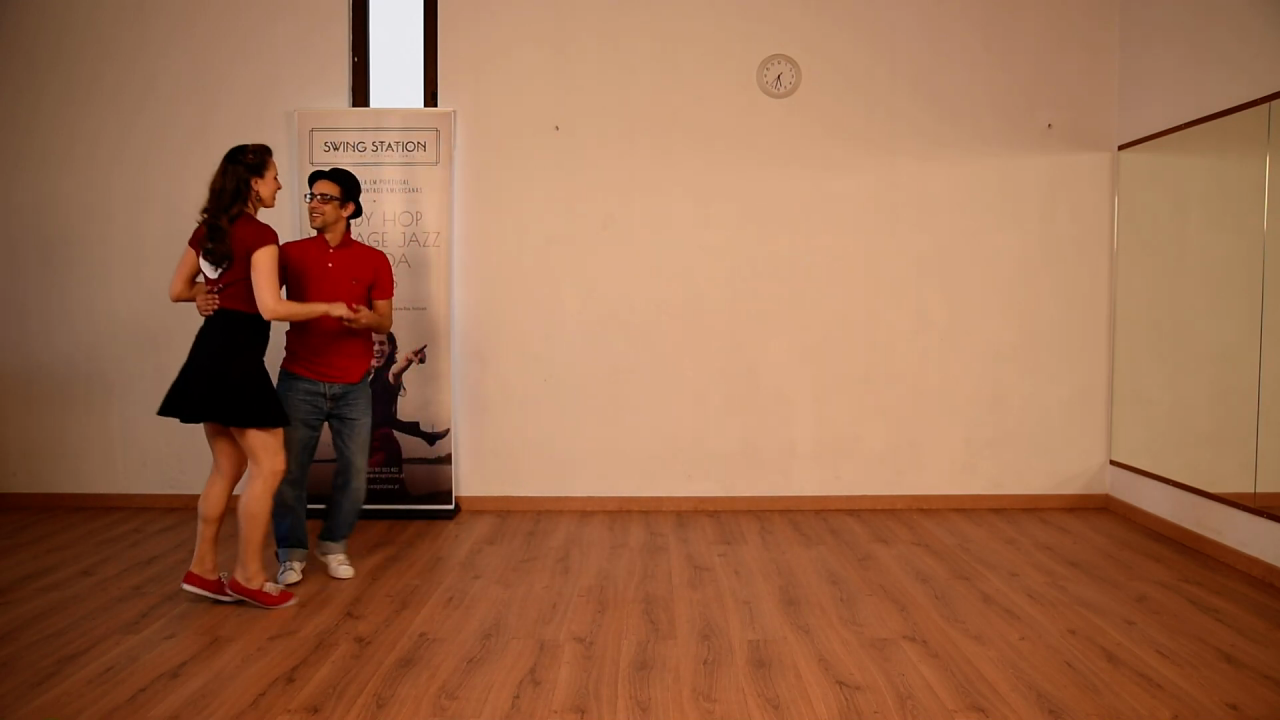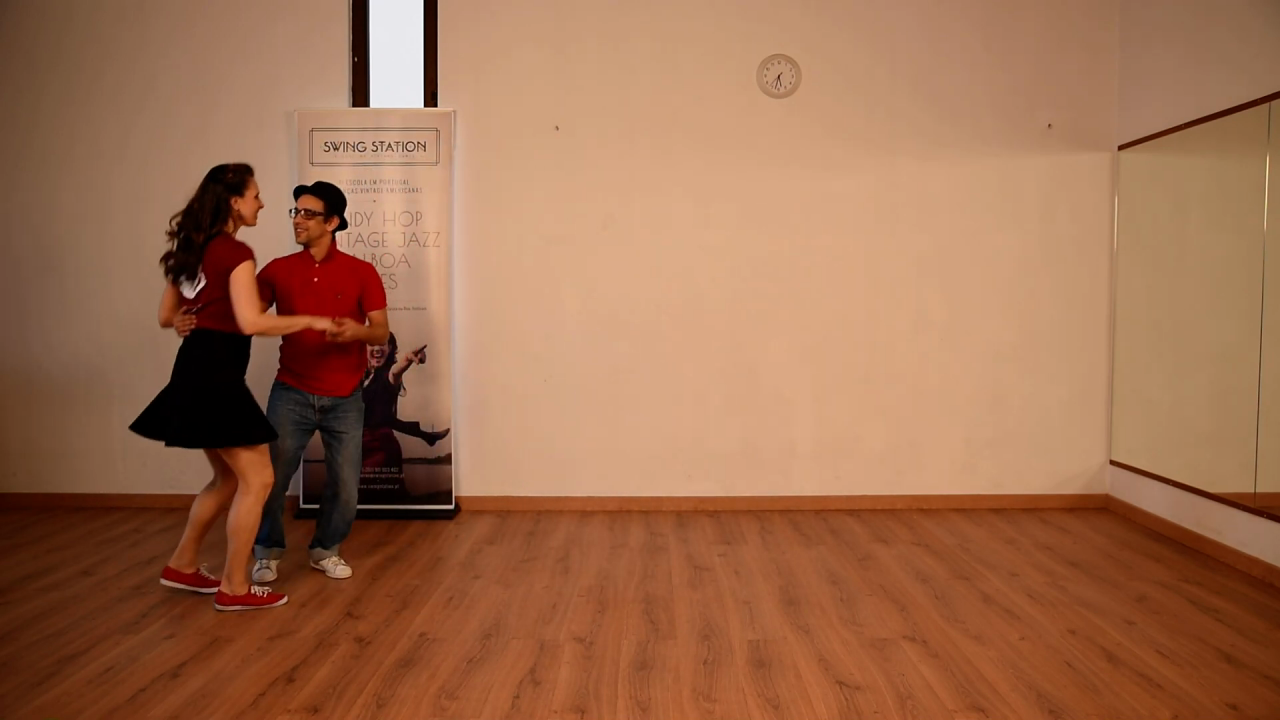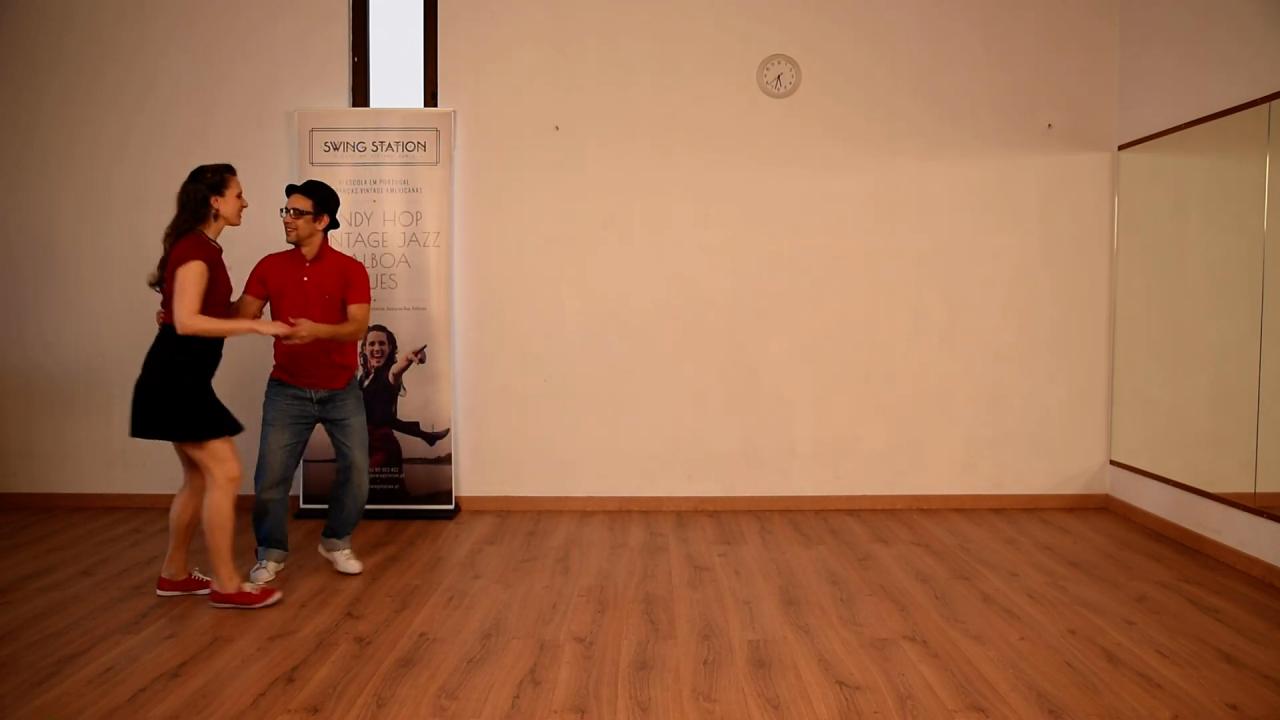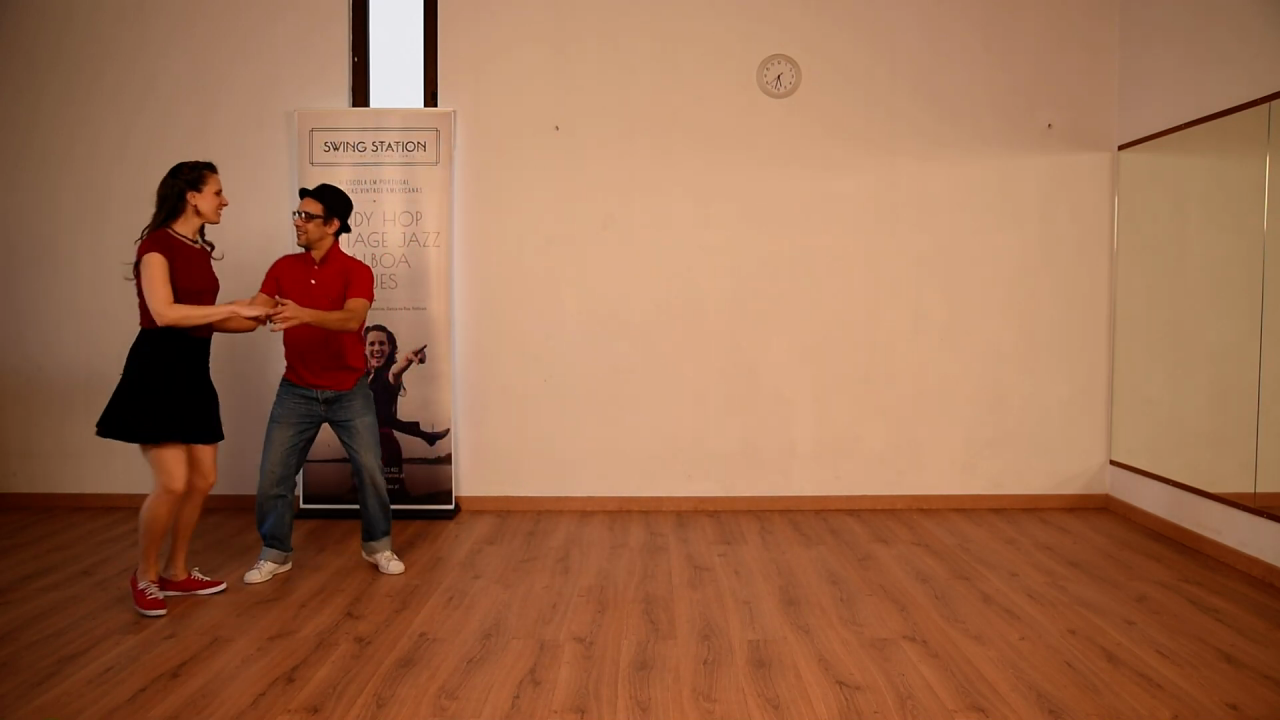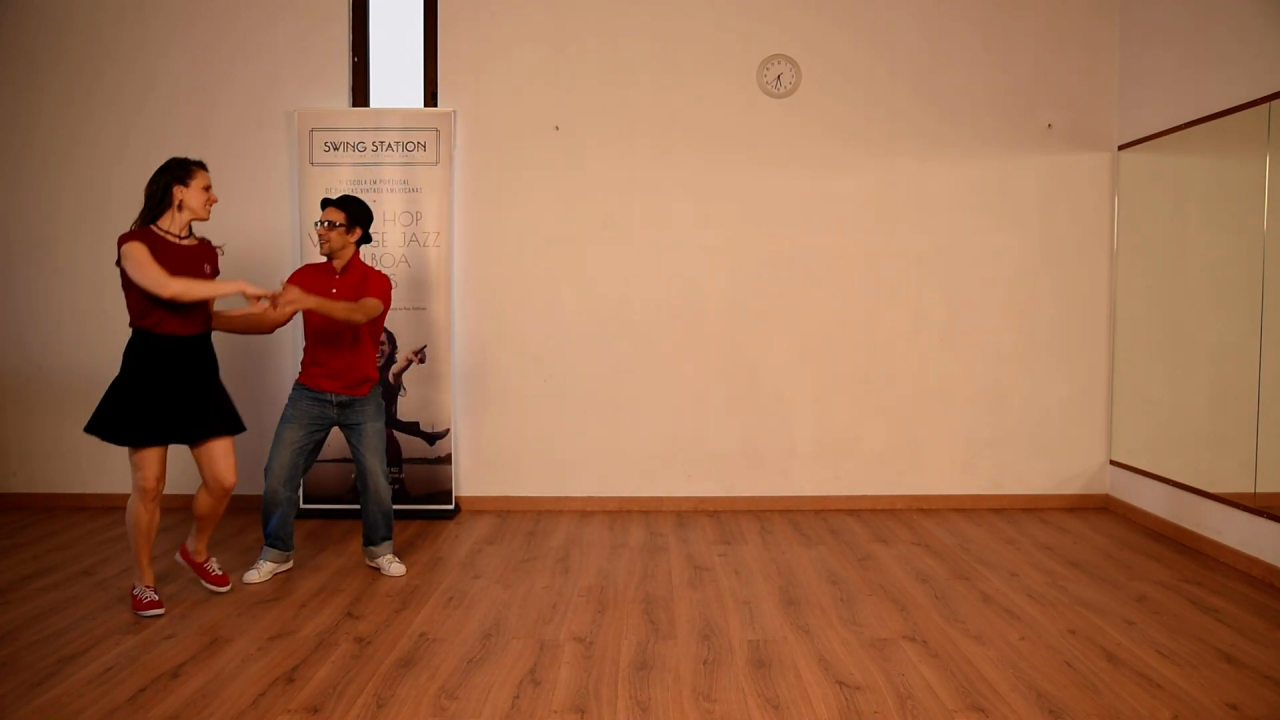
dt=0.2s
person 1, frame 1
left shoulder: (207, 230)
right shoulder: (259, 235)
left elbow: (178, 290)
right elbow: (270, 308)
right wrist: (326, 308)
left hip: (212, 350)
right hip: (236, 355)
left knee: (228, 465)
right knee: (268, 465)
left ankle: (202, 570)
right ankle: (249, 579)
person 1, frame 2
left shoulder: (191, 249)
right shoulder: (236, 252)
left elbow: (166, 316)
right elbow: (250, 323)
right wrist: (309, 321)
left hip: (198, 373)
right hip: (214, 378)
left knee: (231, 479)
right knee: (257, 480)
left ankle: (182, 565)
right ankle: (235, 587)
person 1, frame 3
left shoulder: (202, 249)
right shoulder: (194, 249)
right elbow: (186, 322)
left wrist: (251, 323)
right wrist: (256, 326)
left hip: (186, 374)
right hip: (174, 375)
left knee: (201, 477)
right knee: (225, 472)
left ankle: (174, 573)
right ankle: (227, 580)
person 1, frame 4
left shoulder: (201, 250)
right shoulder: (156, 244)
right elbow: (164, 313)
left wrist: (247, 319)
right wrist: (234, 308)
left hip: (193, 370)
right hip: (155, 369)
left knee: (201, 478)
right knee: (172, 483)
left ankle: (177, 572)
right ankle: (145, 575)
person 1, frame 5
left shoulder: (205, 251)
right shoulder: (134, 242)
right elbow: (165, 289)
left wrist: (257, 313)
right wrist: (236, 286)
left hip: (199, 368)
right hip: (150, 368)
left knee: (223, 479)
right knee: (149, 486)
left ankle: (196, 550)
right ankle: (143, 580)
person 2, frame 1
left shoulder: (373, 261)
right shoulder: (291, 254)
left elbow: (385, 320)
left wrist: (369, 319)
right wrist: (214, 301)
left hip: (352, 387)
right hip: (300, 382)
left knee: (352, 472)
right knee: (291, 471)
left ankle: (333, 546)
right ankle: (293, 553)
person 2, frame 2
left shoulder: (362, 273)
right shoulder: (278, 270)
left elbow: (381, 330)
left wrist: (356, 329)
right wrist: (200, 321)
left hip: (344, 398)
right hip: (292, 394)
left knee: (344, 483)
right knee: (270, 476)
left ankle: (326, 550)
right ankle: (268, 553)
person 2, frame 3
left shoulder: (351, 270)
right shoulder: (270, 267)
left elbow: (358, 328)
right elbow: (242, 317)
left wrist: (316, 330)
left hip: (340, 391)
right hip: (287, 391)
left knee: (355, 471)
right knee: (272, 476)
left ankle: (336, 540)
right ankle: (272, 553)
person 2, frame 4
left shoulder: (357, 272)
right shoulder: (284, 268)
left elbow: (351, 319)
left wrist: (306, 314)
left hip: (349, 393)
right hip: (296, 391)
left knee: (370, 473)
right knee: (273, 474)
left ankle: (377, 546)
right ankle: (275, 553)
person 2, frame 5
left shoulder: (376, 282)
right shoulder: (305, 275)
left elbow: (360, 313)
right elbow: (268, 320)
left wrist: (308, 301)
right wrist: (209, 321)
left hip: (361, 398)
right hip: (309, 394)
left knee: (375, 478)
right knee: (279, 476)
left ankle: (379, 549)
right ankle: (276, 553)
